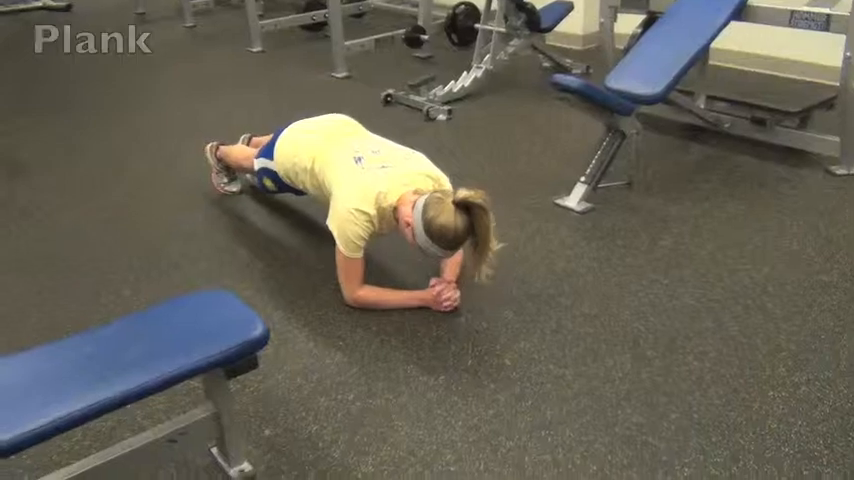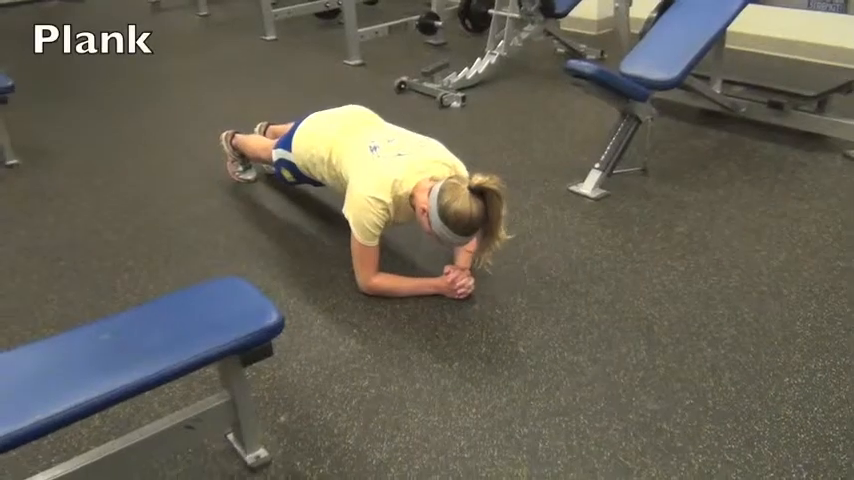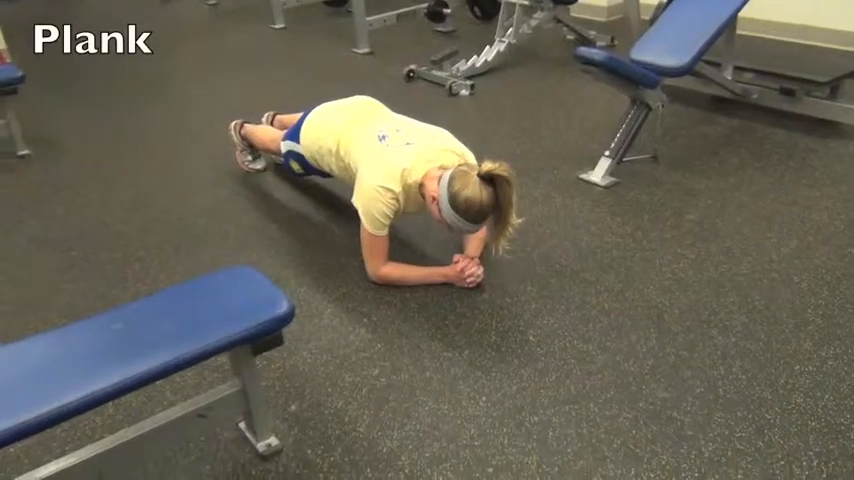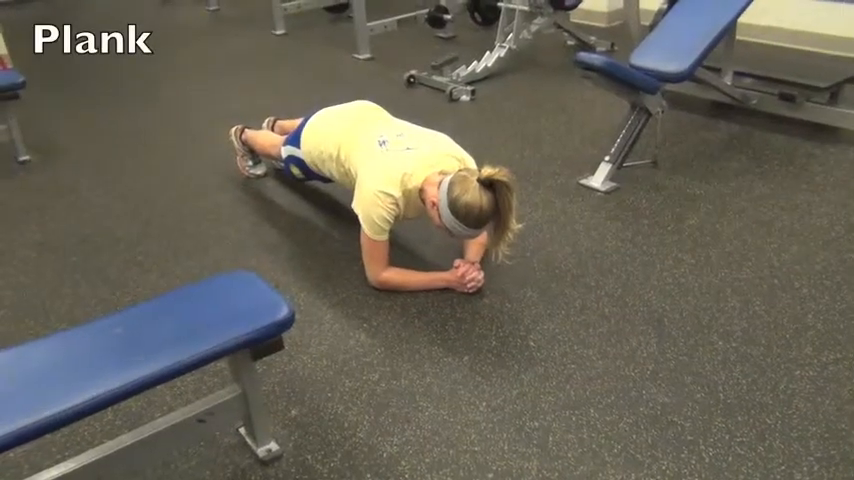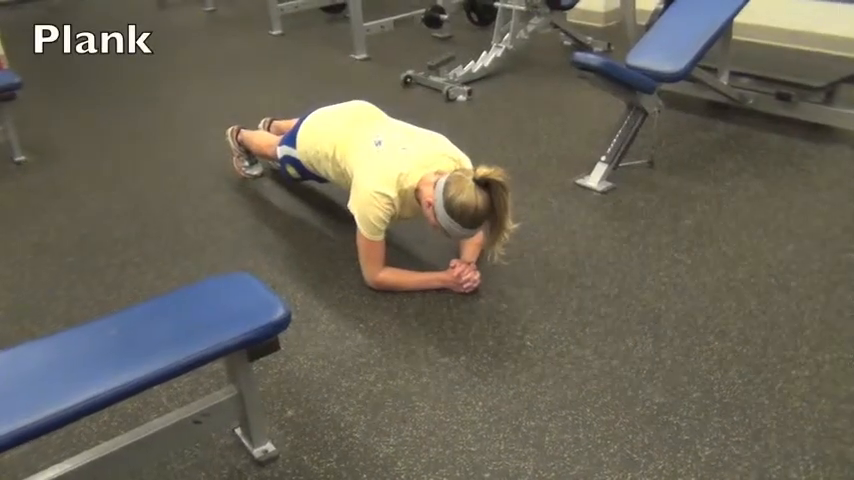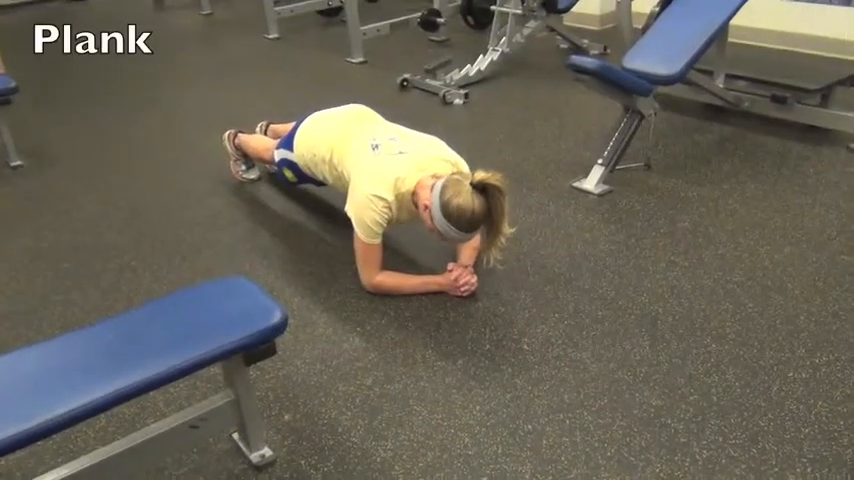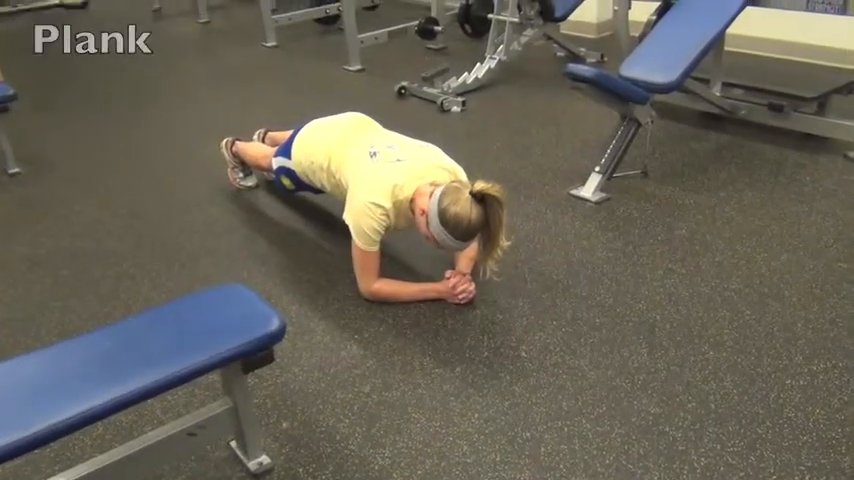
dt=0.4s
person 1, frame 1
left shoulder: (437, 185)
right shoulder: (358, 209)
left elbow: (453, 247)
right elbow: (353, 294)
left wrist: (448, 281)
right wrist: (425, 298)
left hip: (336, 130)
right hip: (292, 150)
right knee: (256, 165)
left ankle: (251, 142)
right ankle: (219, 154)
person 1, frame 2
left shoulder: (454, 173)
right shoulder: (373, 197)
left elbow: (468, 231)
right elbow: (368, 281)
left wrist: (462, 269)
right wrist: (439, 286)
left hip: (354, 121)
right hip: (310, 142)
right knee: (274, 153)
left ankle: (268, 130)
right ankle: (235, 142)
person 1, frame 3
left shoulder: (462, 162)
right shoulder: (383, 187)
left elbow: (478, 224)
right elbow: (377, 270)
left wrist: (471, 257)
right wrist: (448, 274)
left hip: (361, 112)
right hip: (318, 134)
right knee: (282, 146)
left ankle: (275, 120)
right ankle: (244, 132)
person 1, frame 4
left shoulder: (463, 167)
right shoulder: (383, 192)
left elbow: (478, 229)
right elbow: (377, 275)
left wrist: (472, 263)
right wrist: (449, 279)
left hip: (362, 117)
right hip: (319, 138)
right knee: (283, 150)
left ankle: (276, 125)
right ankle: (244, 137)
person 1, frame 5
left shoulder: (459, 167)
right shoulder: (379, 193)
left elbow: (474, 229)
right elbow: (374, 276)
left wrist: (468, 263)
right wrist: (446, 280)
left hip: (358, 117)
right hip: (316, 137)
right knee: (278, 152)
left ankle: (272, 126)
right ankle: (241, 138)
person 1, frame 6
left shoulder: (455, 170)
right shoulder: (376, 196)
left elbow: (471, 231)
right elbow: (371, 279)
left wrist: (465, 266)
right wrist: (442, 283)
left hip: (355, 120)
right hip: (312, 140)
right knee: (275, 155)
left ankle: (268, 129)
right ankle: (238, 141)
person 1, frame 7
left shoulder: (453, 178)
right shoulder: (374, 203)
left elbow: (468, 237)
right elbow: (369, 287)
left wrist: (463, 274)
right wrist: (441, 290)
left hip: (352, 129)
right hip: (311, 148)
right knee: (273, 164)
left ankle: (267, 137)
right ankle: (236, 150)
